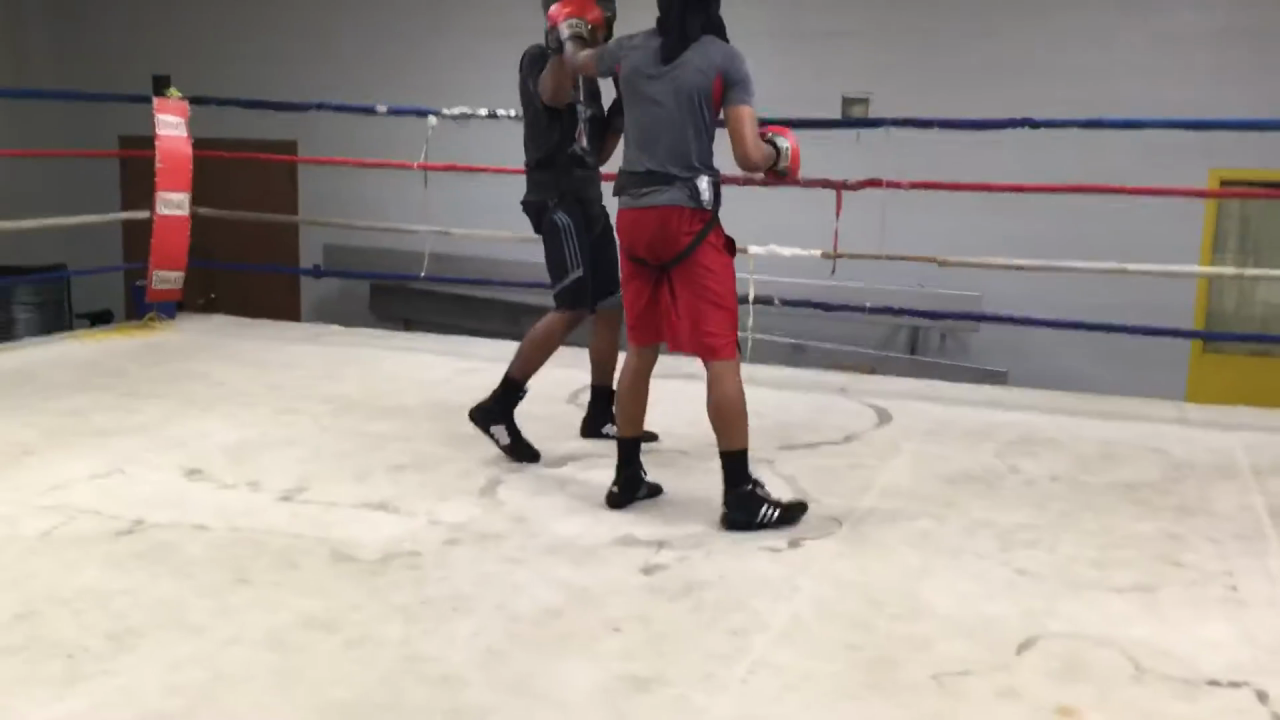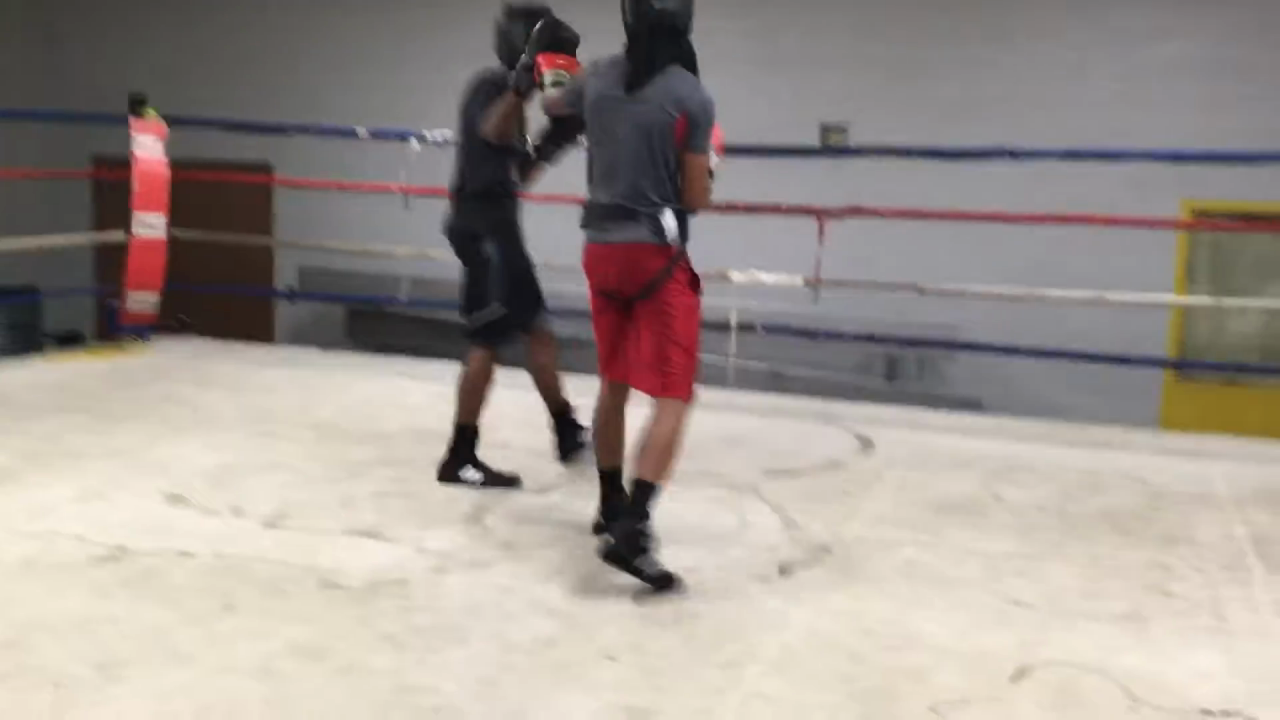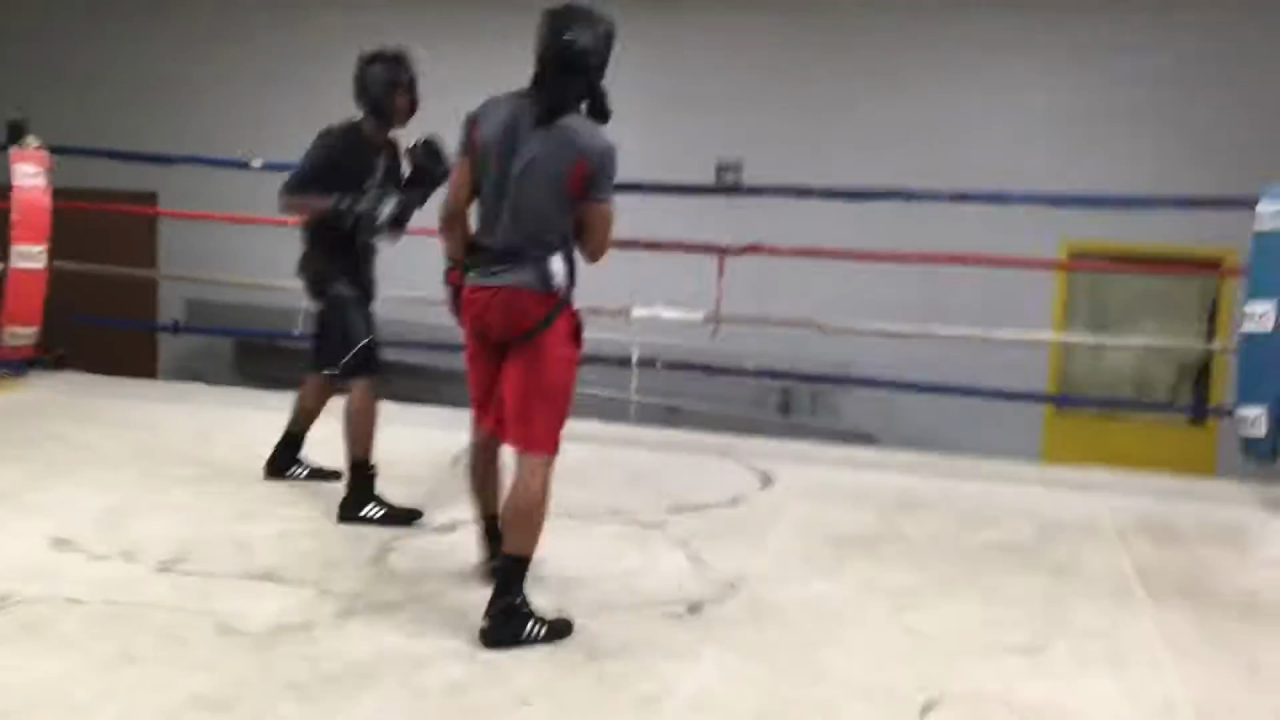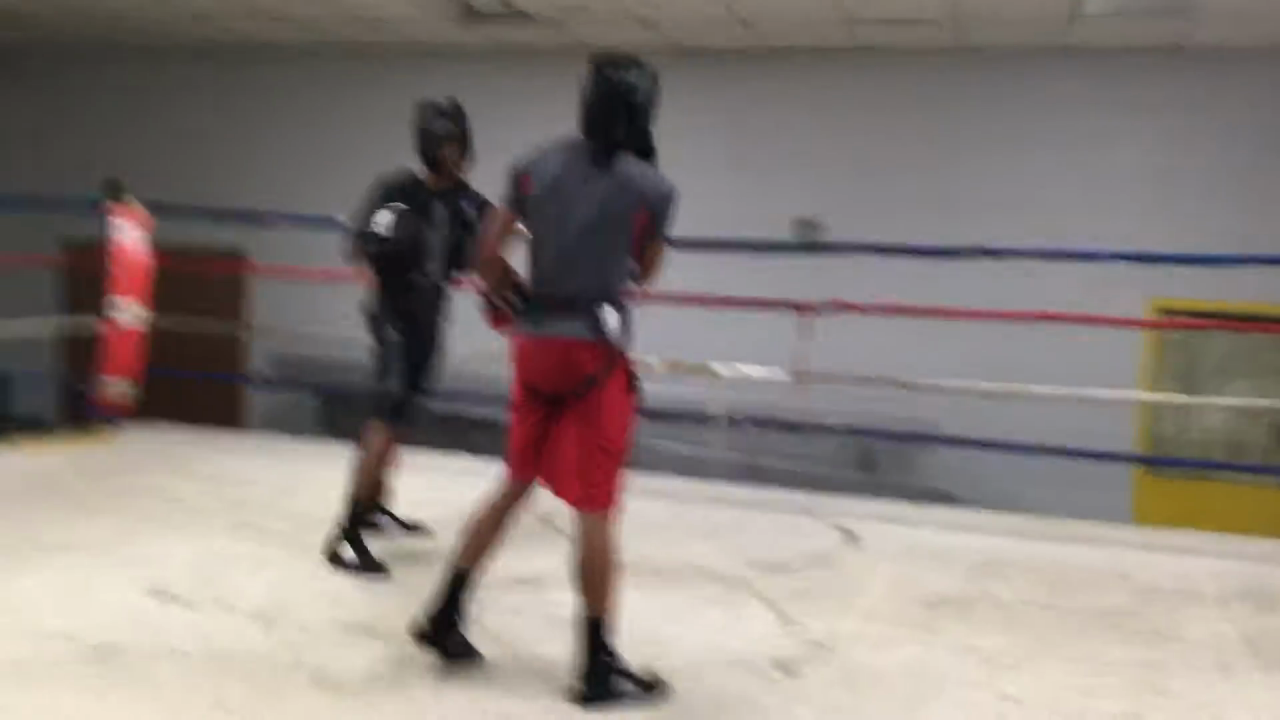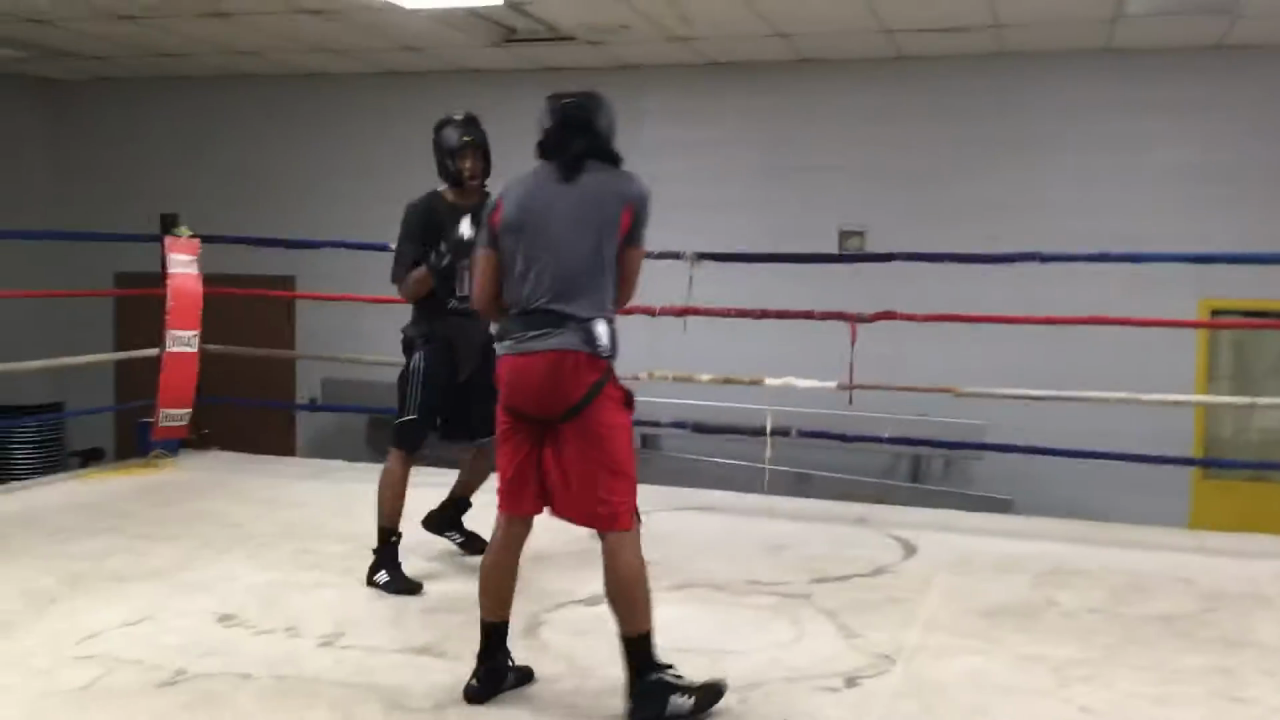
dt=0.3s
person 1, frame 1
left shoulder: (628, 51)
right shoulder: (723, 61)
left elbow: (578, 61)
right elbow: (750, 156)
right wrist: (781, 153)
left hip: (634, 215)
right hip: (688, 217)
left knee: (641, 349)
right knee: (721, 357)
left ankle: (626, 475)
right ankle: (740, 494)
person 1, frame 2
left shoulder: (597, 77)
right shoulder: (691, 97)
left elbow: (555, 106)
right elbow: (695, 199)
left wrist: (558, 81)
right wrist: (707, 157)
left hip: (601, 248)
right hip: (655, 254)
left knee: (615, 383)
right knee: (672, 397)
left ankle: (615, 508)
right ankle: (629, 533)
person 1, frame 3
left shoulder: (489, 116)
right shoulder: (593, 146)
left elbow: (452, 212)
right elbow: (594, 247)
left wrist: (459, 270)
left hip: (483, 292)
right hip: (539, 300)
left knee: (488, 432)
right knee: (535, 452)
left ankle: (495, 546)
right ankle: (507, 606)
person 1, frame 4
left shoulder: (536, 165)
right shoulder: (651, 187)
left elbow: (487, 258)
left wrist: (507, 300)
left hip: (534, 345)
right hip: (593, 352)
left knee: (516, 484)
right knee: (595, 509)
left ankle: (444, 619)
right ankle: (597, 666)
person 1, frame 5
left shoulder: (508, 196)
right shoulder: (626, 191)
left elbow: (483, 298)
right elbow: (623, 293)
left hip: (515, 365)
right hip: (579, 365)
left knee: (512, 518)
right knee: (617, 527)
left ankle: (490, 665)
person 2, frame 1
left shoulder: (588, 75)
right shoulder: (540, 57)
right elbow: (552, 97)
left wrist: (624, 107)
right wrist: (561, 39)
left hip: (588, 196)
right hip: (553, 196)
left knee: (609, 308)
right knee: (571, 308)
left ankle: (600, 414)
right ankle: (498, 407)
person 2, frame 2
left shoulder: (511, 92)
right shoulder: (492, 85)
right elbow: (494, 133)
left wrist: (554, 141)
right wrist: (528, 74)
left hip: (499, 225)
right hip: (481, 224)
left knee: (536, 328)
right knee: (489, 341)
left ankle: (567, 430)
right ankle: (459, 457)
person 2, frame 3
left shoulder: (388, 150)
right shoulder: (340, 142)
left elbow: (392, 215)
right elbow: (291, 199)
left wrist: (421, 184)
right wrist: (347, 208)
left hip: (355, 266)
right hip: (332, 267)
left knee: (330, 369)
right knee: (362, 374)
left ankle: (285, 456)
right ankle: (359, 494)
person 2, frame 4
left shoulder: (464, 197)
right shoulder: (394, 190)
left elbow: (462, 261)
right elbow: (358, 254)
left wrist: (477, 233)
right wrist: (376, 241)
left hip: (428, 314)
right hip: (396, 312)
left knee: (396, 413)
right knee: (388, 418)
left ankle: (370, 506)
right ankle: (348, 534)
person 2, frame 5
right shoulder: (424, 212)
right elbow: (407, 290)
right wrist: (444, 259)
left hip: (477, 340)
right hip: (432, 340)
left knee: (490, 444)
right knee: (406, 446)
left ankle: (447, 516)
right ankle: (384, 558)
